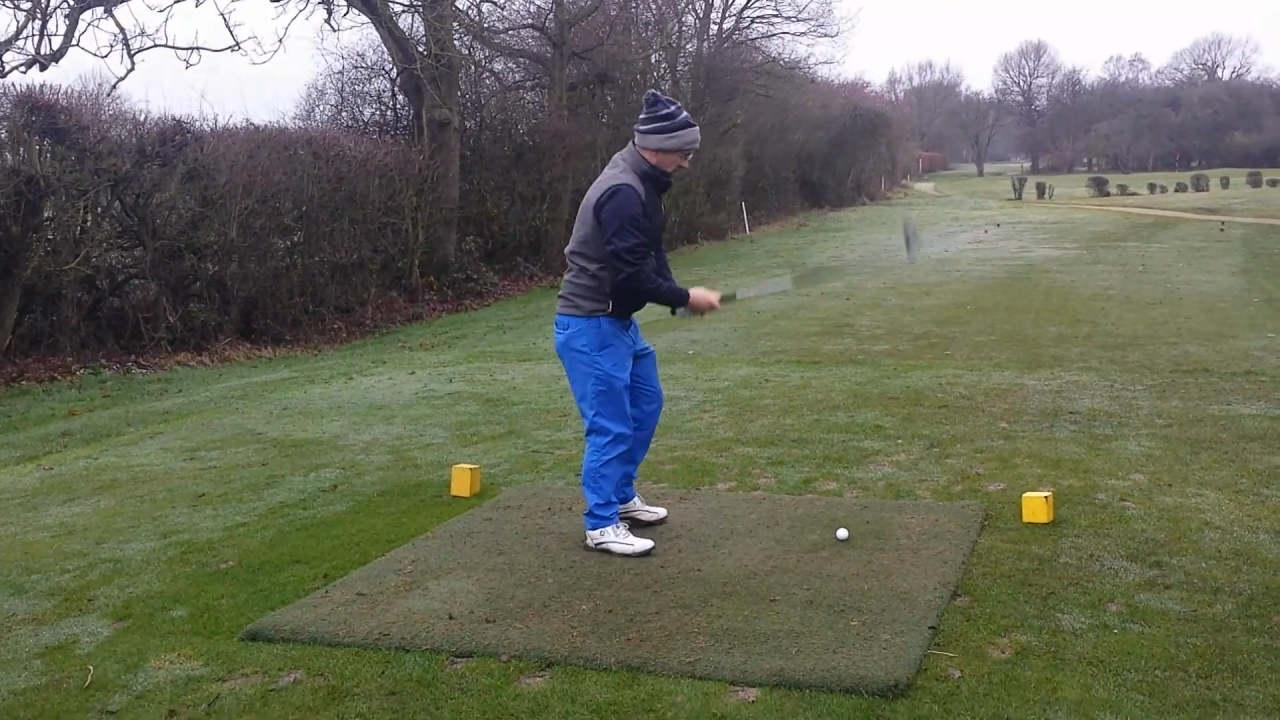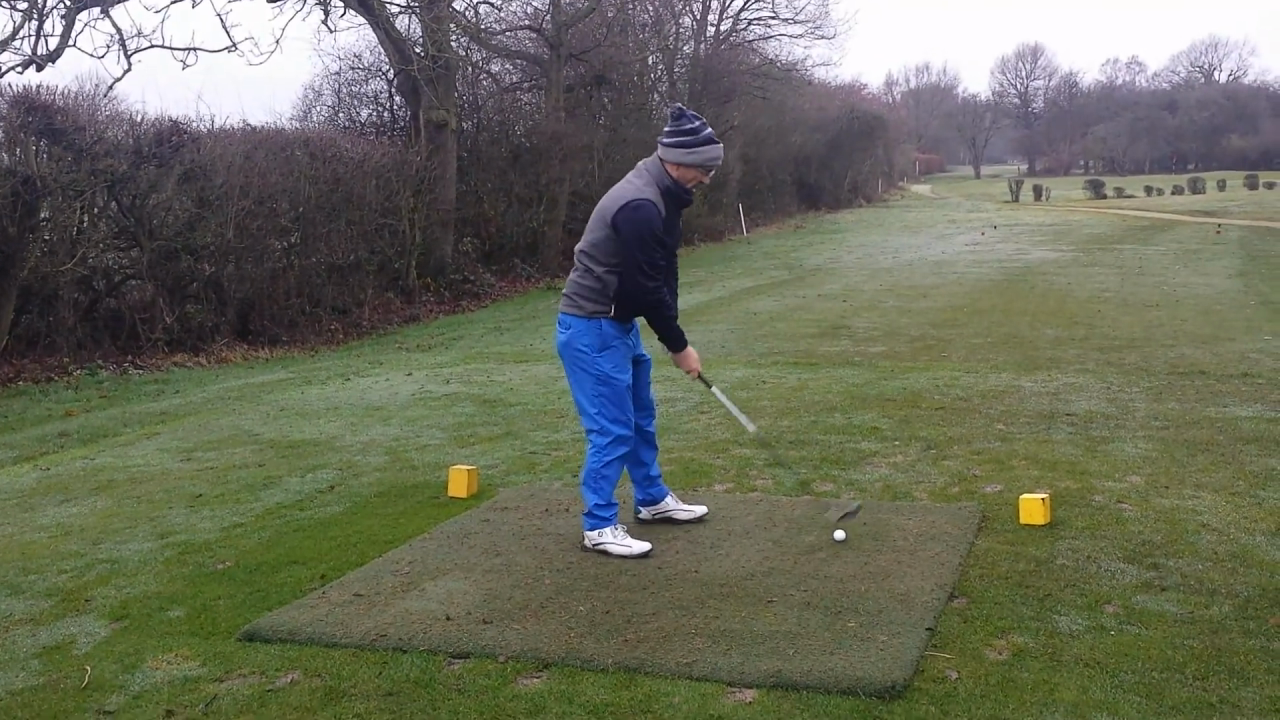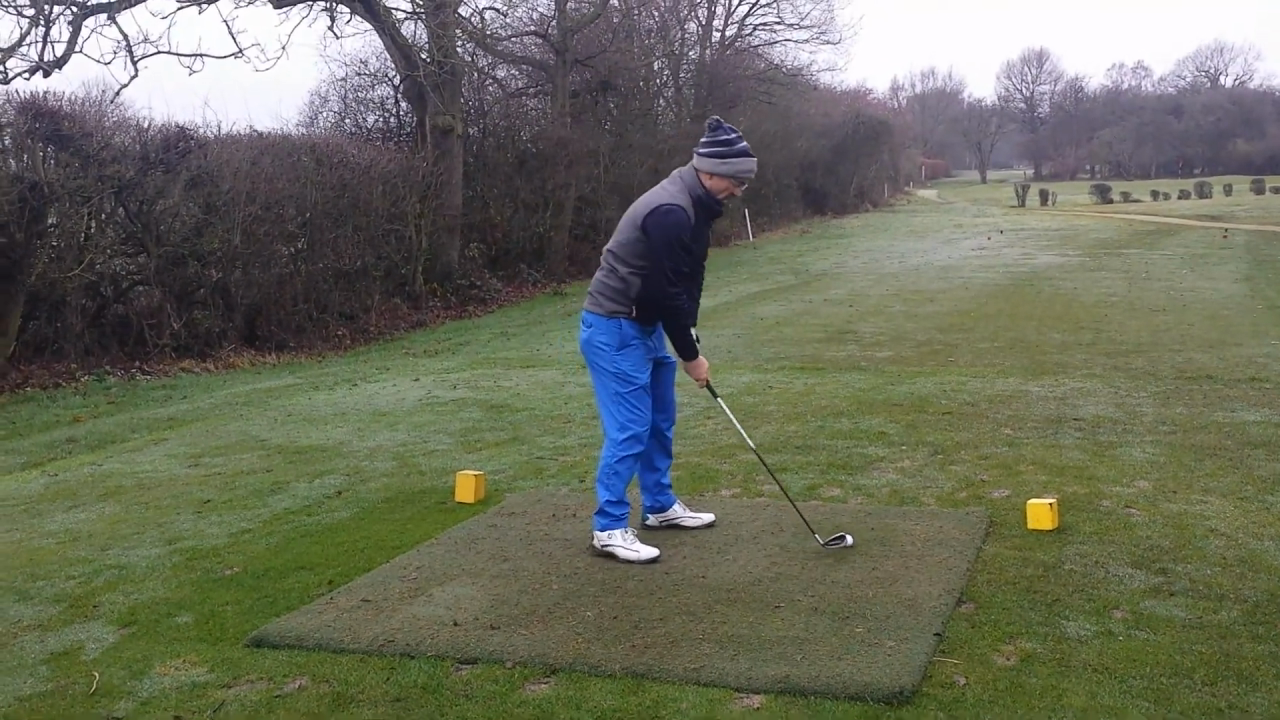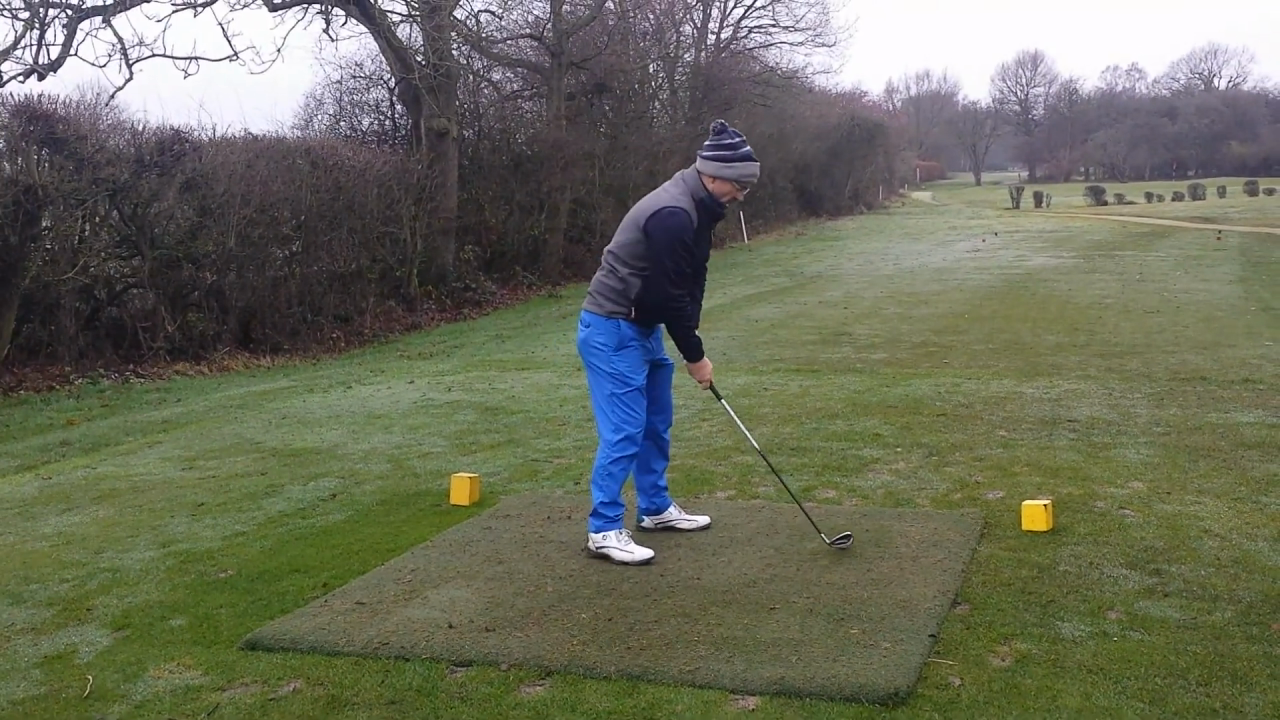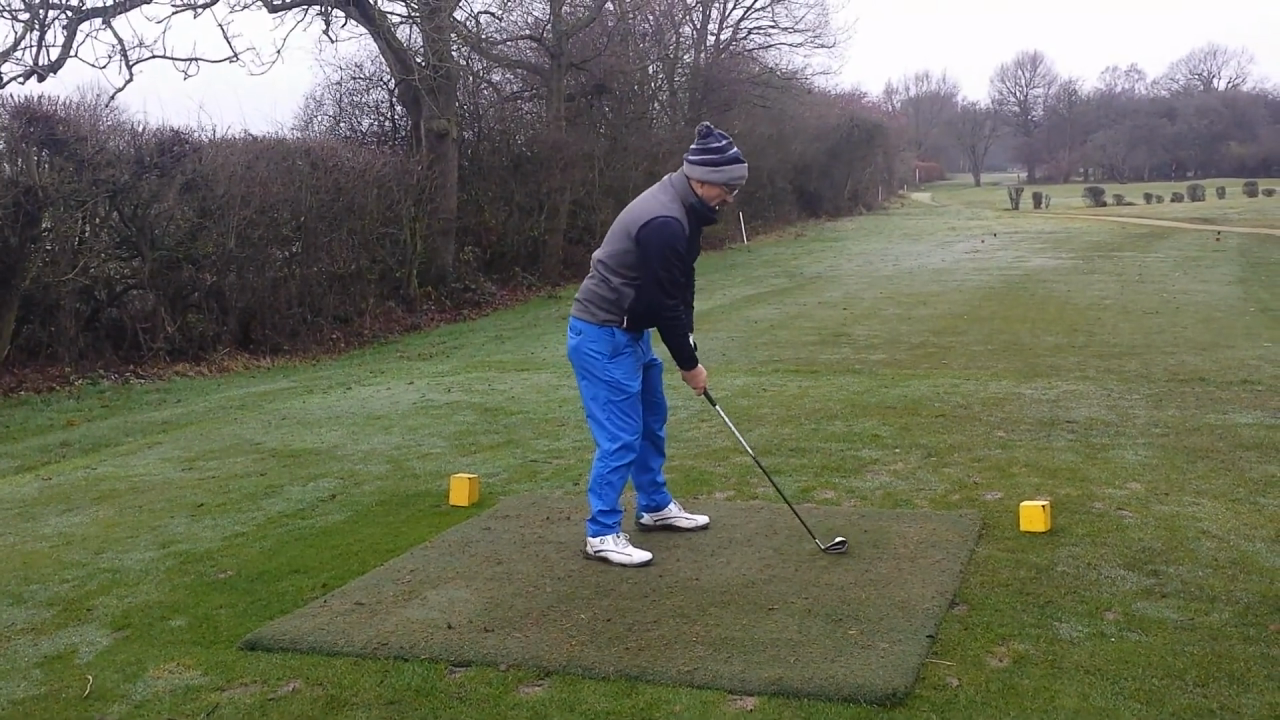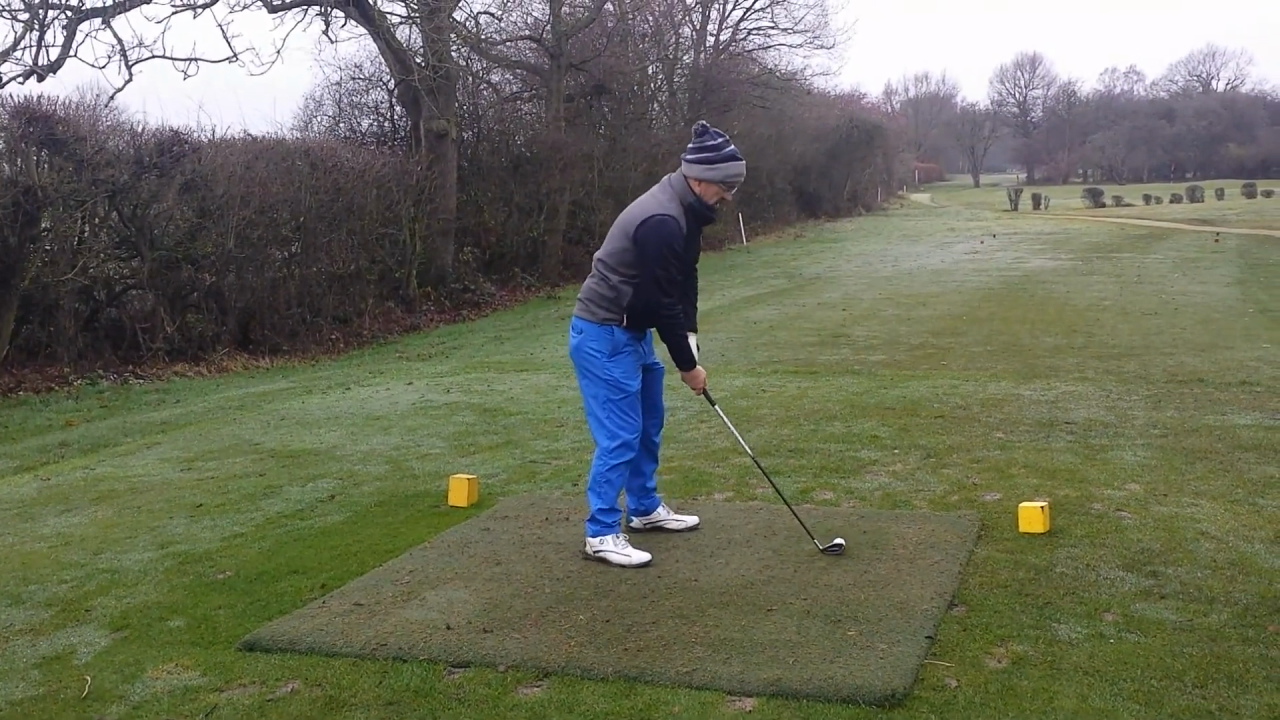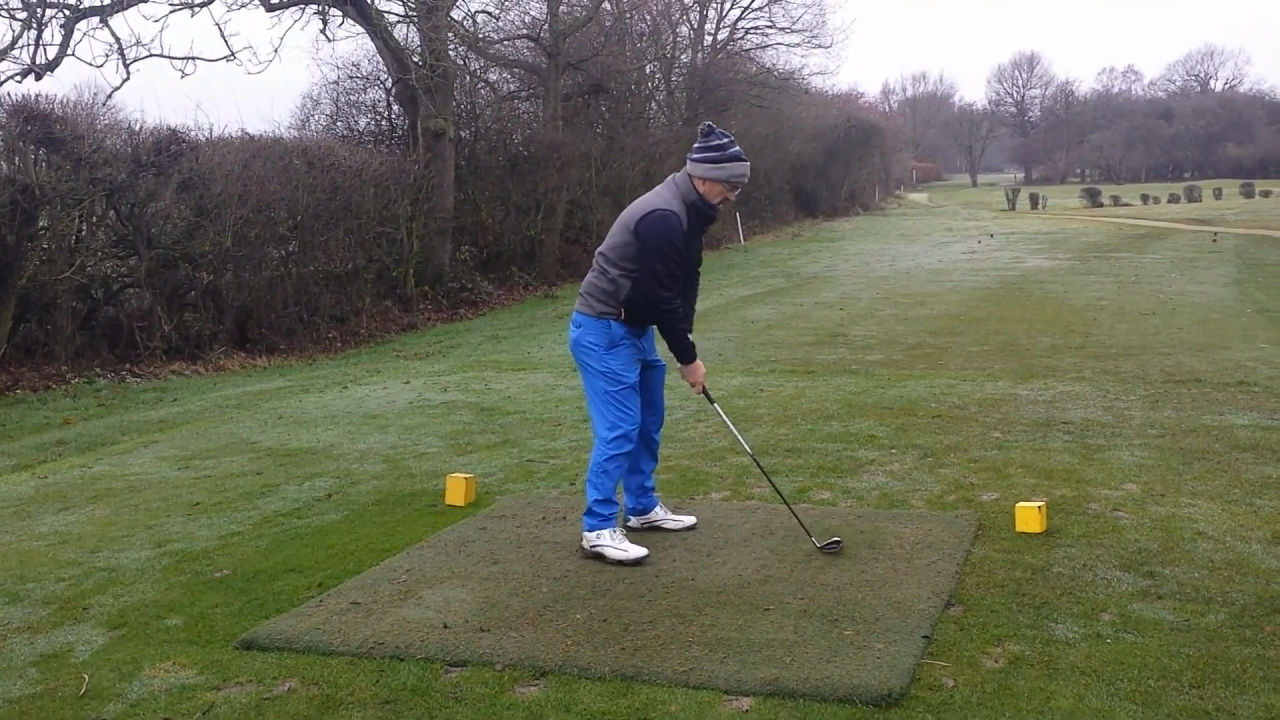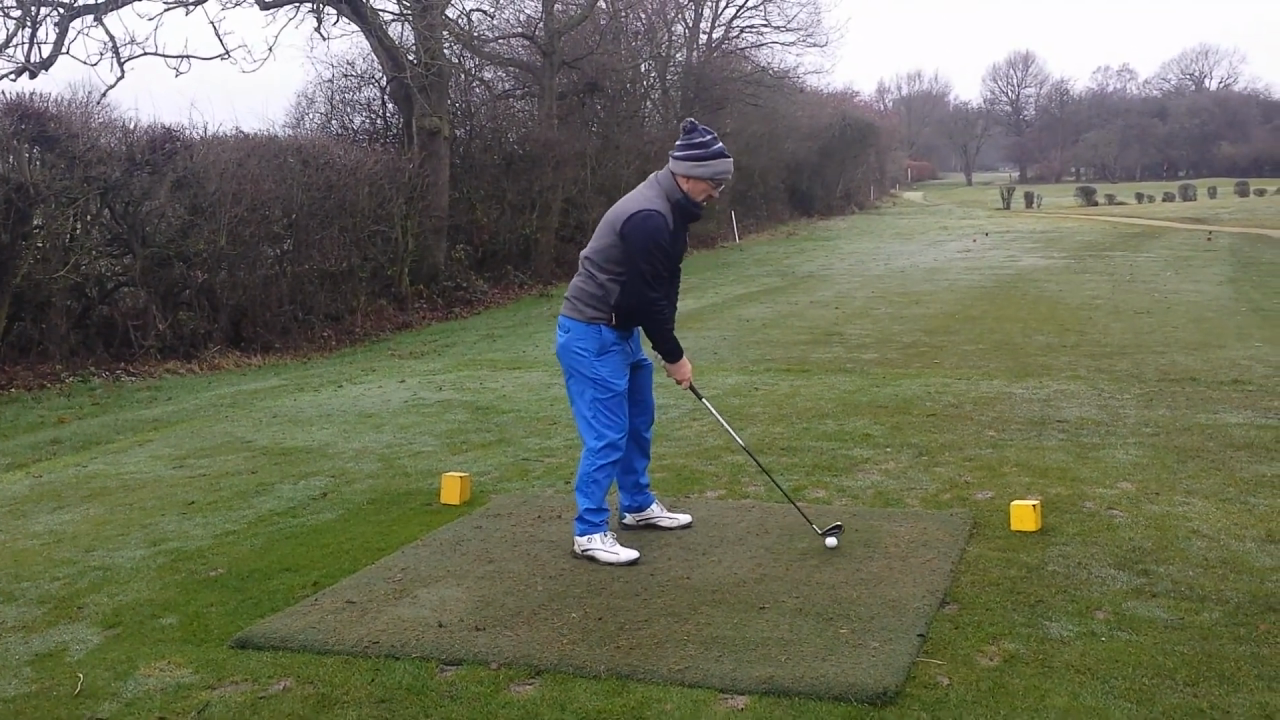
dt=0.3s
person 1, frame 1
left shoulder: (638, 182)
right shoulder: (623, 193)
left elbow: (644, 259)
right elbow: (631, 272)
left wrist: (676, 294)
right wrist: (685, 298)
left hip: (615, 319)
right hip: (591, 324)
left knee: (646, 404)
right knee: (610, 424)
left ankle: (621, 497)
right ankle: (601, 524)
person 1, frame 2
left shoulder: (658, 193)
right shoulder: (640, 207)
left elbow: (661, 274)
right elbow: (648, 287)
left wrist: (673, 336)
right wrist: (679, 346)
left hip: (617, 322)
right hip: (592, 327)
left knee: (640, 416)
right knee: (612, 426)
left ankle: (653, 499)
right ankle: (599, 526)
person 1, frame 3
left shoulder: (693, 204)
right shoulder: (670, 212)
left elbow: (688, 279)
right elbow: (668, 291)
left wrist: (689, 337)
right wrist: (690, 354)
left hip: (644, 323)
right hip: (613, 327)
left knee: (659, 420)
right knee: (629, 427)
left ankle: (660, 506)
right ankle: (610, 527)
person 1, frame 4
left shoulder: (695, 206)
right shoulder: (672, 214)
left elbow: (691, 280)
right elbow: (671, 294)
left wrist: (693, 337)
right wrist: (695, 355)
left hip: (642, 325)
right hip: (611, 328)
left knee: (656, 421)
right knee: (624, 428)
left ankle: (655, 508)
right ankle: (604, 529)
person 1, frame 5
left shoulder: (678, 204)
right shoulder: (664, 224)
left elbow: (680, 285)
right elbow: (665, 302)
left wrist: (689, 338)
right wrist: (689, 364)
left hip: (628, 329)
right hip: (603, 335)
left knee: (652, 418)
right knee: (620, 435)
left ankle: (655, 505)
right ankle: (602, 533)
person 1, frame 6
left shoulder: (681, 207)
right shoulder: (661, 223)
left elbow: (684, 280)
right elbow: (661, 301)
left wrist: (690, 336)
right wrist: (687, 364)
left hip: (631, 329)
right hip: (604, 334)
left knee: (648, 424)
right knee: (620, 434)
left ankle: (644, 508)
right ankle: (601, 534)
person 1, frame 7
left shoulder: (687, 209)
right shoulder: (663, 218)
left elbow: (686, 280)
right elbow: (661, 295)
left wrist: (685, 339)
right wrist: (688, 358)
left hip: (635, 325)
right hip: (603, 329)
left knee: (647, 421)
right knee: (619, 428)
left ankle: (642, 507)
right ankle: (598, 527)
person 1, frame 8
left shoulder: (668, 206)
right shoulder: (648, 218)
left elbow: (664, 284)
right elbow: (648, 297)
left wrist: (668, 345)
right wrist: (673, 356)
left hip: (620, 328)
right hip: (591, 333)
left knee: (638, 420)
right knee: (606, 433)
left ankle: (638, 505)
right ankle: (589, 532)
